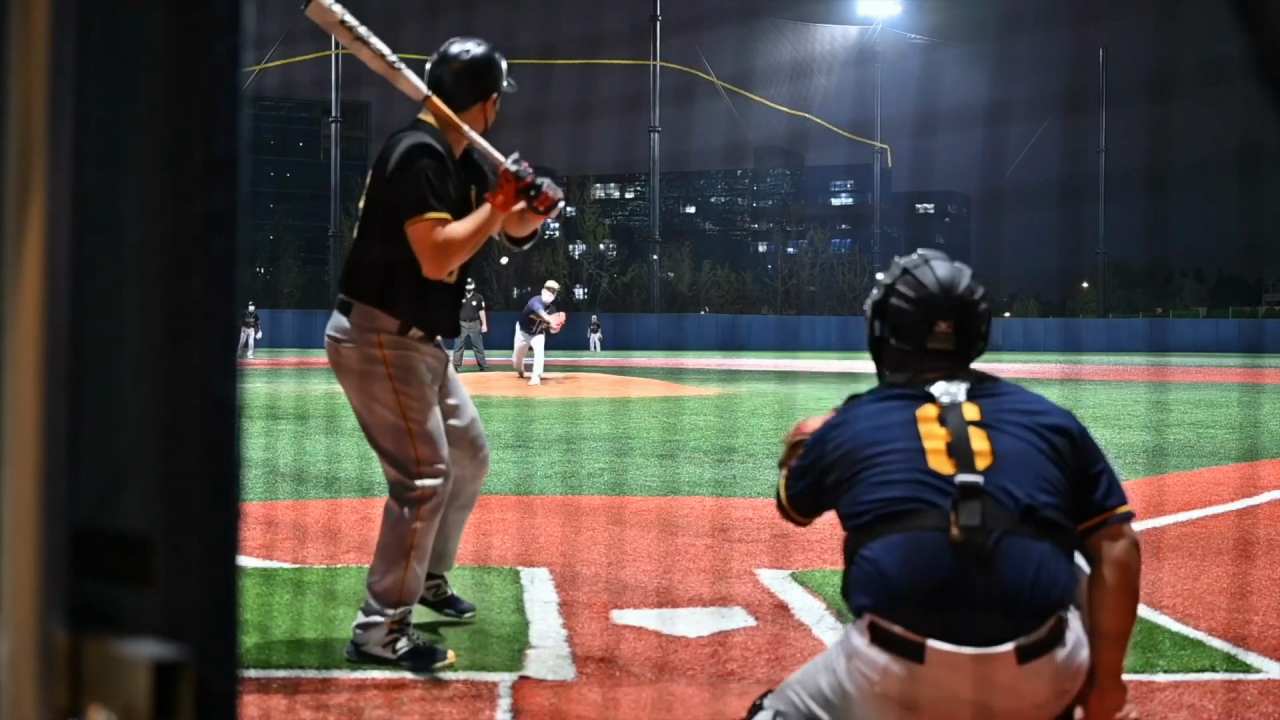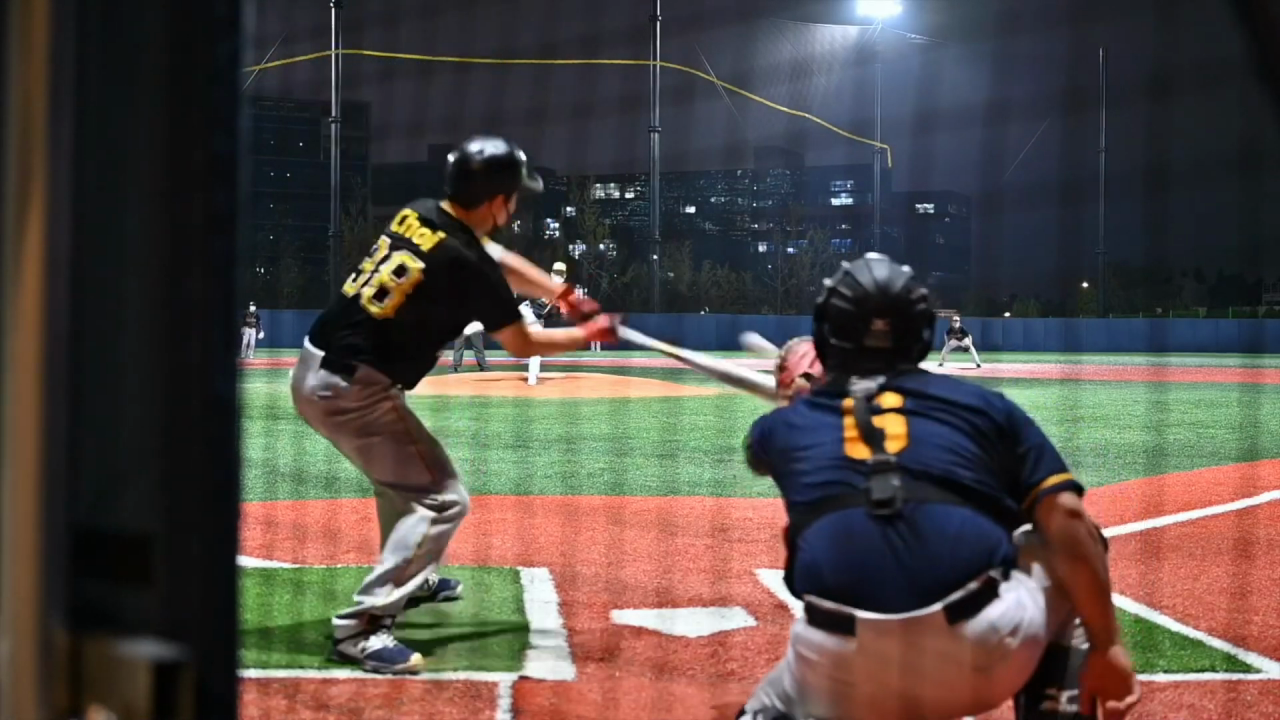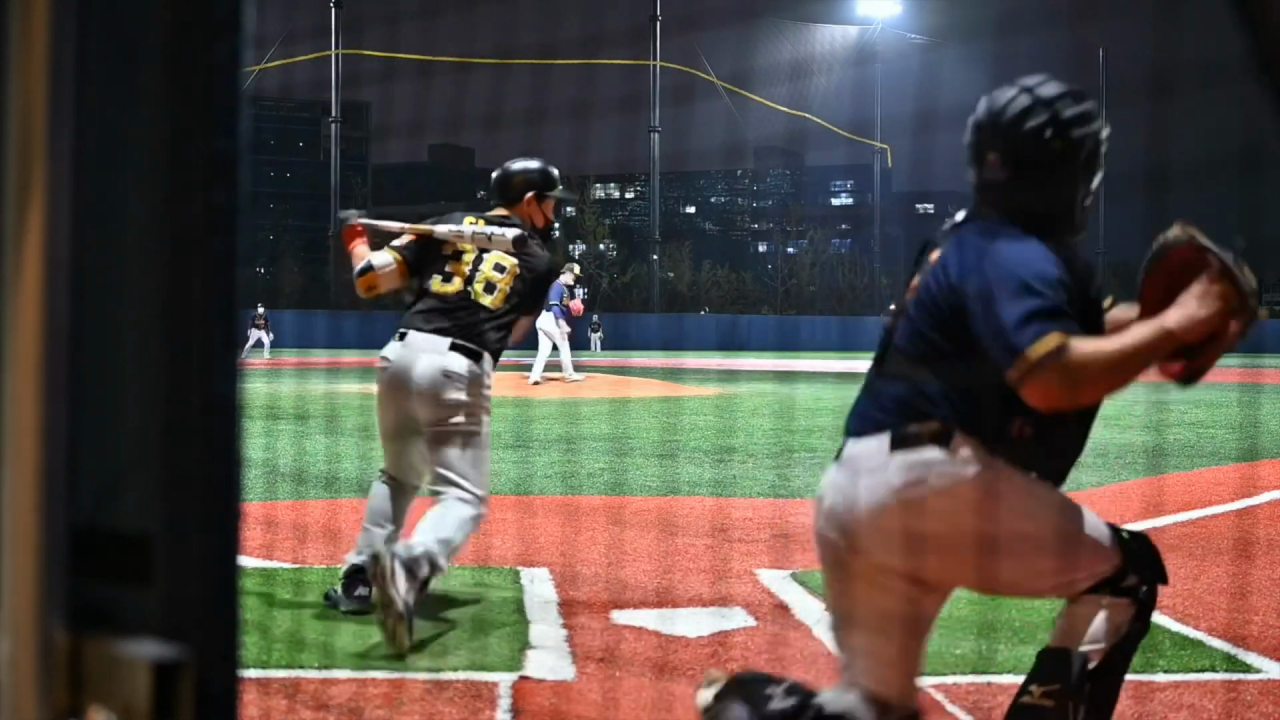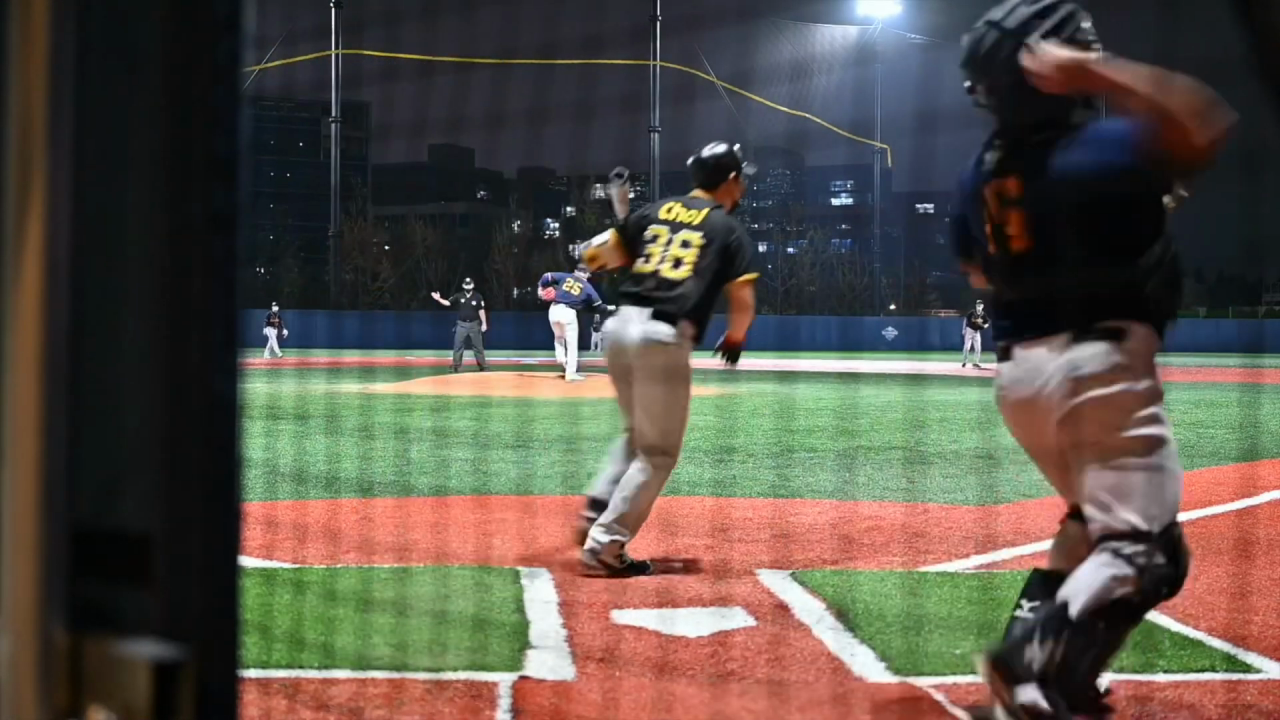
dt=0.5s
person 1, frame 1
left shoulder: (848, 425)
right shoulder: (1050, 419)
left elbow: (791, 507)
right elbow: (1118, 546)
left wrist: (809, 452)
right wrist: (1107, 680)
left hip: (896, 679)
right hip: (1036, 680)
person 1, frame 2
left shoulder: (789, 420)
right shoulder: (978, 404)
right elbow: (1066, 517)
right wrist: (1106, 643)
left hip: (839, 659)
right hip: (977, 651)
right knee: (1071, 559)
person 1, frame 3
left shoulder: (977, 246)
right shoulder: (1016, 258)
left elbow: (1051, 346)
right elbow: (1049, 381)
left wrist: (1157, 320)
right wrist: (1172, 327)
left hip: (857, 491)
right hip: (927, 485)
right knee: (1127, 571)
person 1, frame 4
left shoulder: (982, 173)
right shoulder: (1100, 147)
right elbow: (1198, 133)
right wrist: (1098, 77)
left hip: (1023, 376)
right hip: (1104, 373)
left knee: (1094, 520)
right knee: (1140, 552)
left ankle: (1051, 657)
person 2, frame 1
left shoulder: (458, 159)
right shoulder: (418, 152)
left elbow: (513, 230)
right elbow: (437, 257)
left wrist: (535, 204)
right wrist: (500, 199)
left hip: (416, 341)
right hip: (378, 339)
left knee: (468, 457)
right knee: (423, 479)
left ankle: (427, 577)
right ankle: (379, 630)
person 2, frame 2
left shoulder: (419, 215)
right shoulder: (470, 255)
right elbow: (522, 343)
left wrist: (568, 298)
right wrist: (586, 335)
left hip: (317, 372)
right hip: (351, 388)
left knee: (406, 470)
right knee: (441, 499)
left ankle: (411, 578)
right ankle: (362, 627)
person 2, frame 3
left shoulder: (444, 228)
right shoulder: (540, 261)
left elbow: (370, 282)
right elbow: (515, 333)
left wrist: (357, 241)
left hip: (401, 359)
right hip: (460, 373)
left knee: (397, 478)
right knee: (463, 498)
left ankle: (358, 581)
right ankle: (409, 567)
person 2, frame 4
left shoulder: (652, 211)
right shoulder: (728, 228)
left elbow: (592, 255)
right elbow: (743, 301)
left wrist: (624, 258)
right wrist: (735, 339)
left hip: (619, 327)
right hip: (665, 336)
left knee: (638, 434)
right knee: (657, 449)
left ankle: (598, 507)
right ankle: (605, 544)
